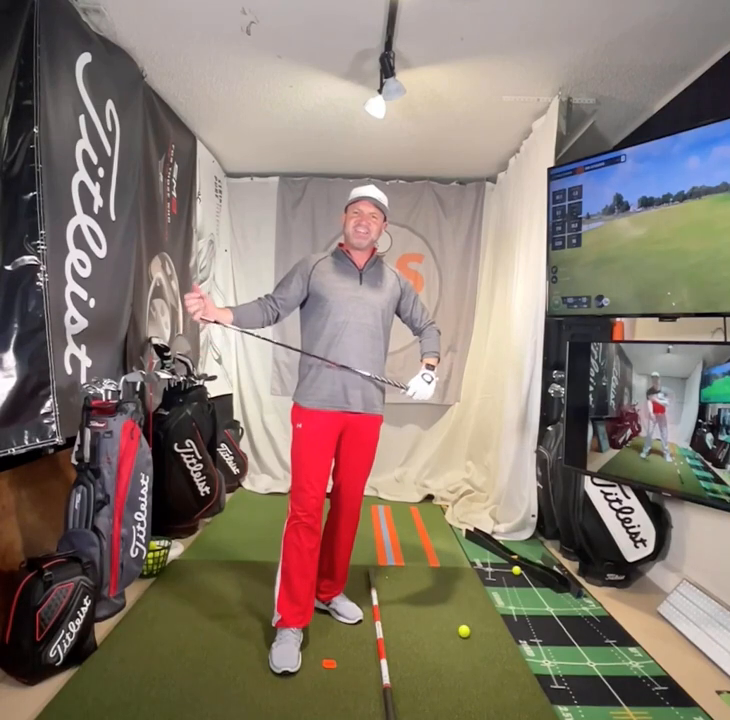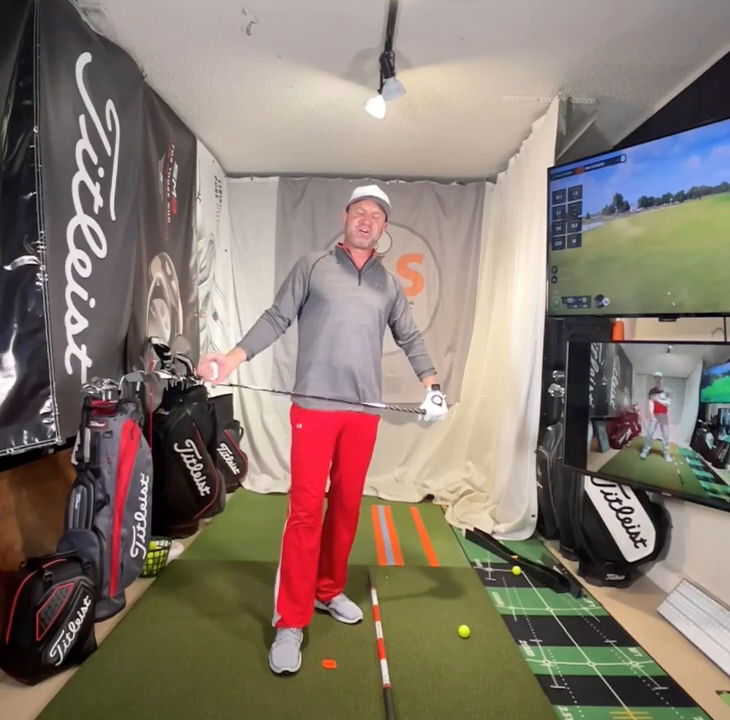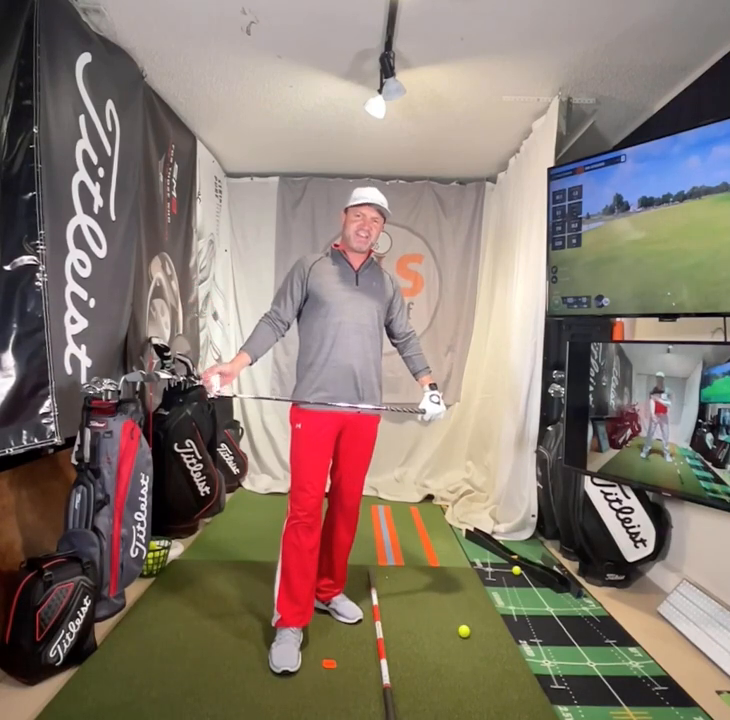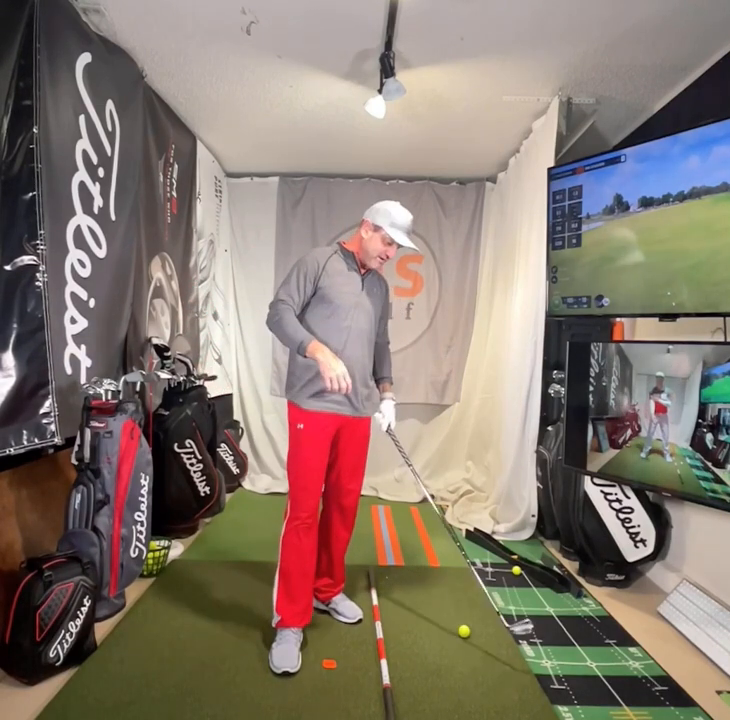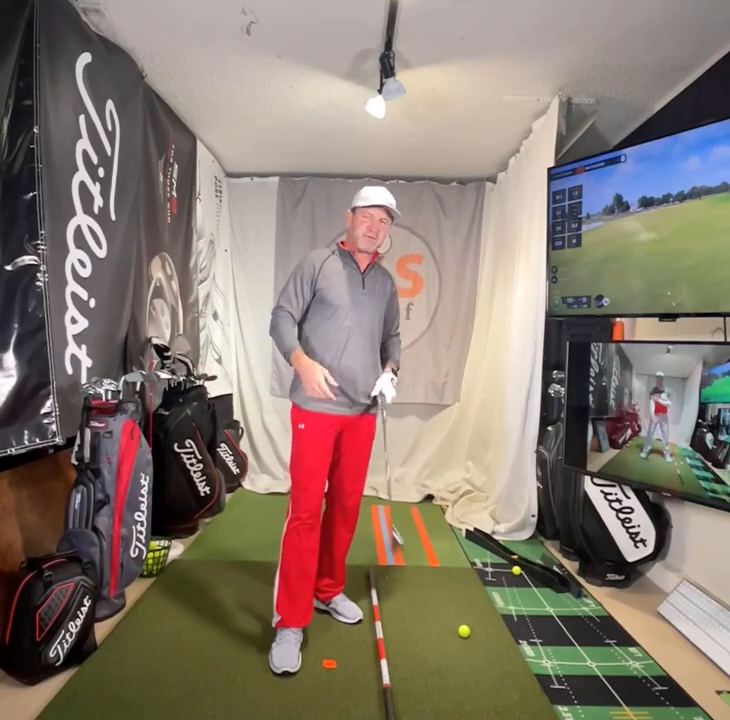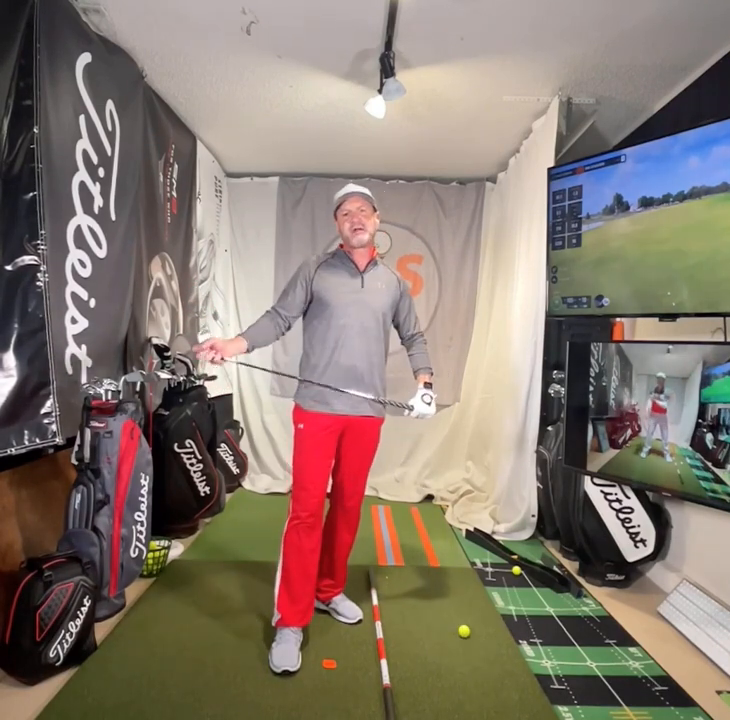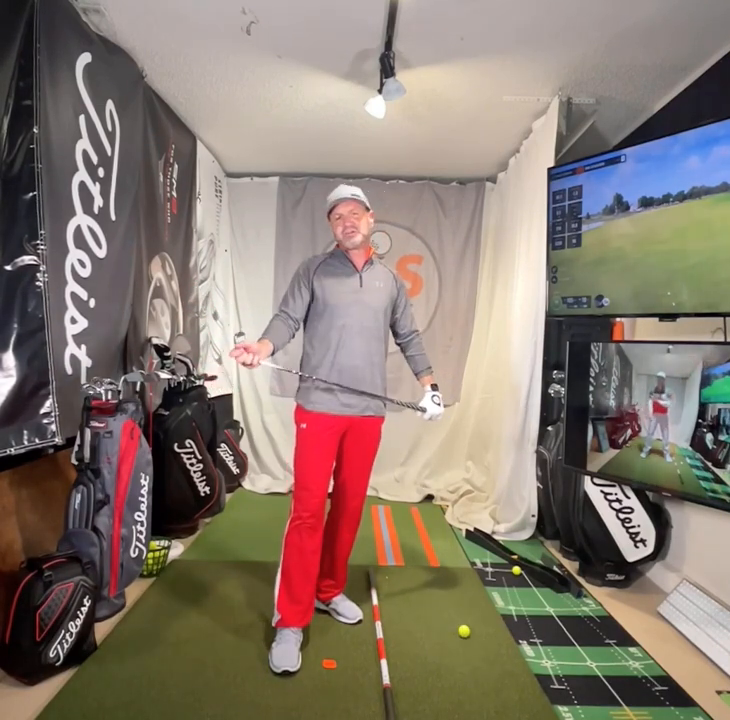
dt=0.7s
person 1, frame 1
left shoulder: (395, 282)
right shoulder: (312, 268)
left elbow: (426, 326)
right elbow: (272, 307)
left wrist: (429, 367)
right wrist: (219, 313)
left hip: (367, 411)
right hip: (315, 406)
left knee: (348, 505)
right knee: (305, 509)
left ankle: (329, 592)
right ankle: (290, 622)
person 1, frame 2
left shoulder: (390, 283)
right shoulder: (311, 266)
left elbow: (410, 337)
right elbow: (276, 319)
left wrist: (432, 385)
right wrist: (233, 357)
left hip: (364, 411)
right hip: (314, 405)
left knee: (347, 504)
right knee: (305, 509)
left ankle: (329, 591)
right ankle: (291, 622)
person 1, frame 3
left shoulder: (387, 283)
right shoulder: (309, 268)
left elbow: (405, 337)
right elbow: (276, 321)
left wrist: (429, 384)
right wrist: (237, 363)
left hip: (365, 411)
right hip: (314, 407)
left knee: (347, 504)
right knee: (305, 509)
left ankle: (329, 591)
right ankle: (290, 621)
person 1, frame 4
left shoulder: (381, 285)
right shoulder: (318, 262)
right elbow: (279, 313)
left wrist: (385, 391)
right wrist: (320, 352)
left hip: (357, 411)
right hip: (312, 405)
left knee: (344, 502)
right knee: (303, 508)
left ankle: (328, 589)
right ankle: (290, 621)
person 1, frame 5
left shoulder: (386, 282)
right shoulder: (316, 265)
right elbow: (282, 319)
left wrist: (389, 370)
right wrist: (302, 362)
left hip: (361, 410)
right hip: (315, 407)
left knee: (346, 505)
right knee: (305, 509)
left ankle: (328, 590)
right ankle: (290, 621)
person 1, frame 6
left shoulder: (392, 281)
right shoulder: (314, 270)
left elbow: (413, 336)
right elbow: (279, 318)
left wrist: (424, 382)
right wrist: (235, 345)
left hip: (367, 412)
right hip: (316, 408)
left knee: (348, 506)
right knee: (305, 510)
left ankle: (328, 591)
right ankle: (290, 621)
person 1, frame 7
left shoulder: (390, 280)
right shoulder: (312, 270)
left elbow: (408, 335)
right elbow: (287, 318)
left wrist: (428, 383)
right wrist: (262, 347)
left hip: (368, 412)
right hip: (319, 408)
left knee: (350, 506)
right knee: (307, 510)
left ankle: (329, 591)
right ankle: (290, 621)
